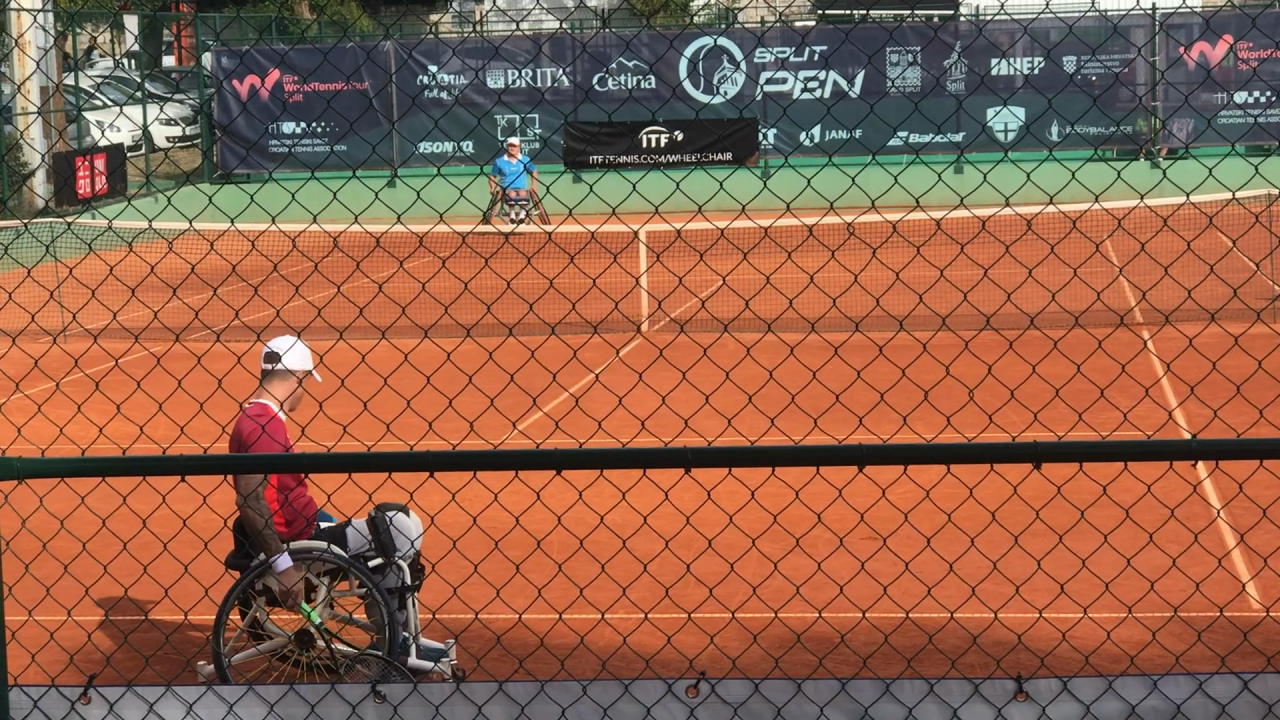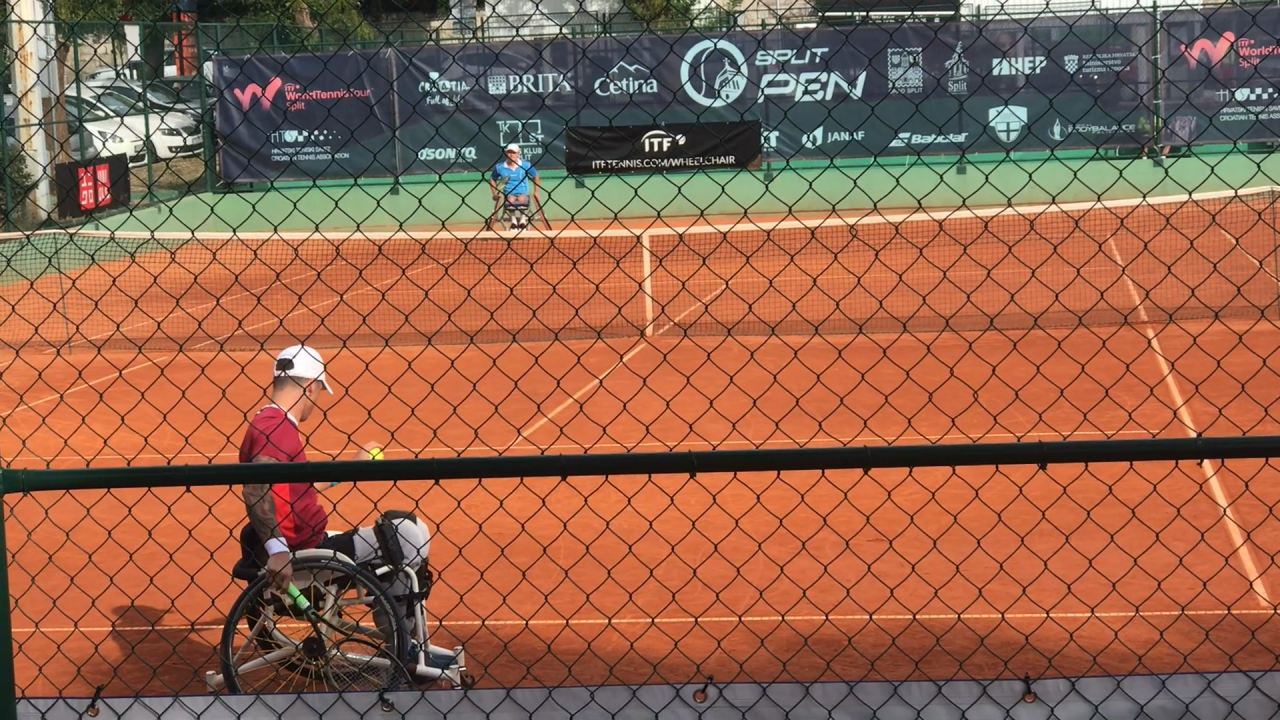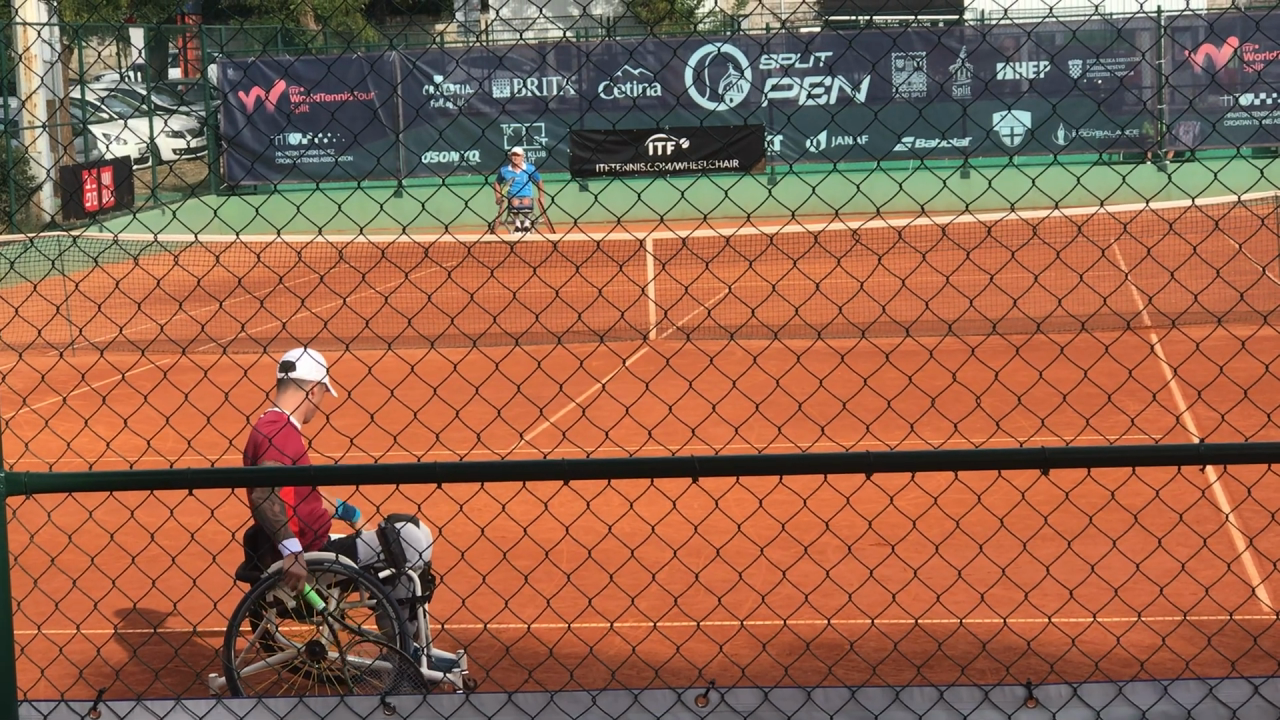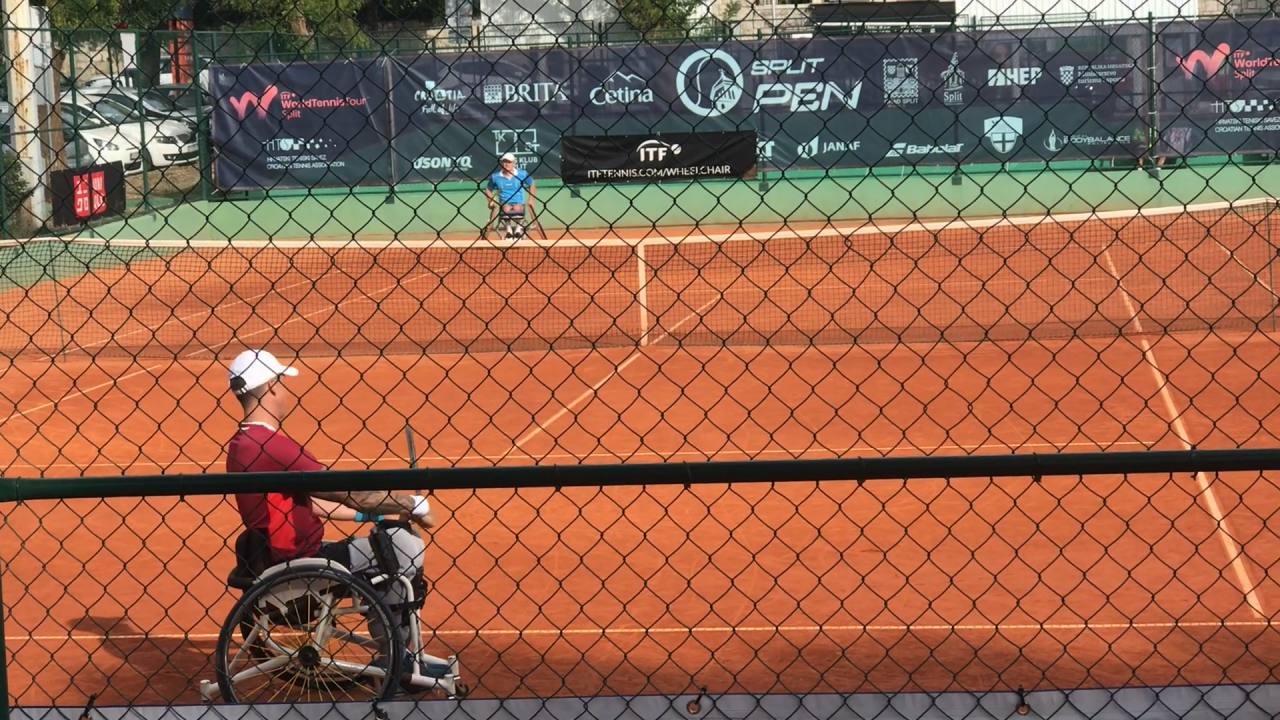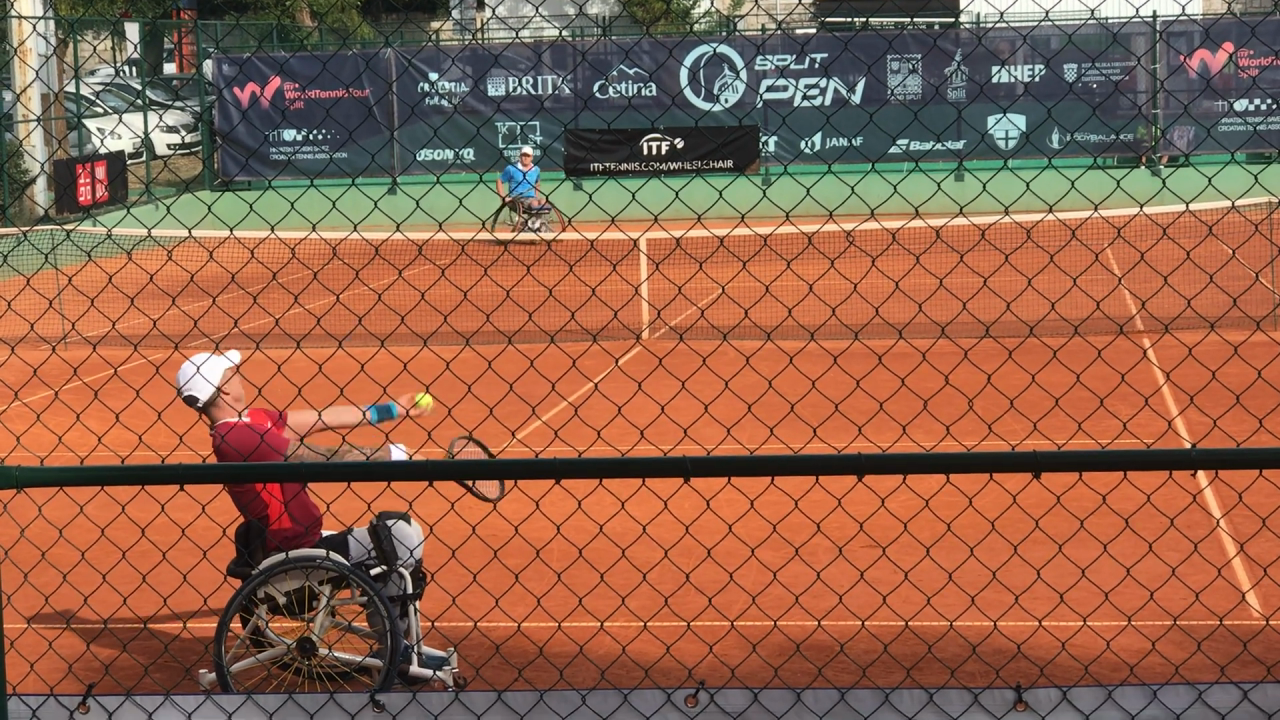
dt=1s
person 1, frame 1
left shoulder: (257, 416)
right shoulder: (264, 422)
right elbow: (250, 499)
left wrist: (326, 517)
right wrist: (283, 564)
left hip: (297, 535)
right hip: (296, 544)
left knee: (389, 523)
right knee: (401, 526)
left ankle: (396, 636)
person 1, frame 2
left shoulder: (272, 423)
right shoulder: (278, 428)
right elbow: (257, 491)
right wrist: (277, 548)
left hip: (303, 541)
right hip: (303, 552)
right knee: (410, 533)
person 1, frame 3
left shoulder: (274, 427)
right shoulder: (279, 430)
right elbow: (265, 494)
left wrist: (352, 514)
right wrist: (293, 551)
left hip: (310, 549)
right hip: (310, 555)
left knee: (402, 533)
right knee: (413, 536)
person 1, frame 4
left shoulder: (245, 443)
right shoulder: (269, 446)
left elbow: (310, 502)
right elbow: (349, 492)
left wrist: (375, 513)
right wrist: (415, 505)
left hip: (291, 559)
left knee: (396, 538)
right knee: (407, 543)
person 1, frame 5
left shoulder: (248, 421)
right shoulder: (241, 436)
left elbow: (322, 418)
right elbow: (323, 461)
left wrist: (387, 410)
right wrist: (394, 453)
left hip: (302, 544)
right hip: (297, 553)
left knee: (395, 534)
right knee: (404, 532)
